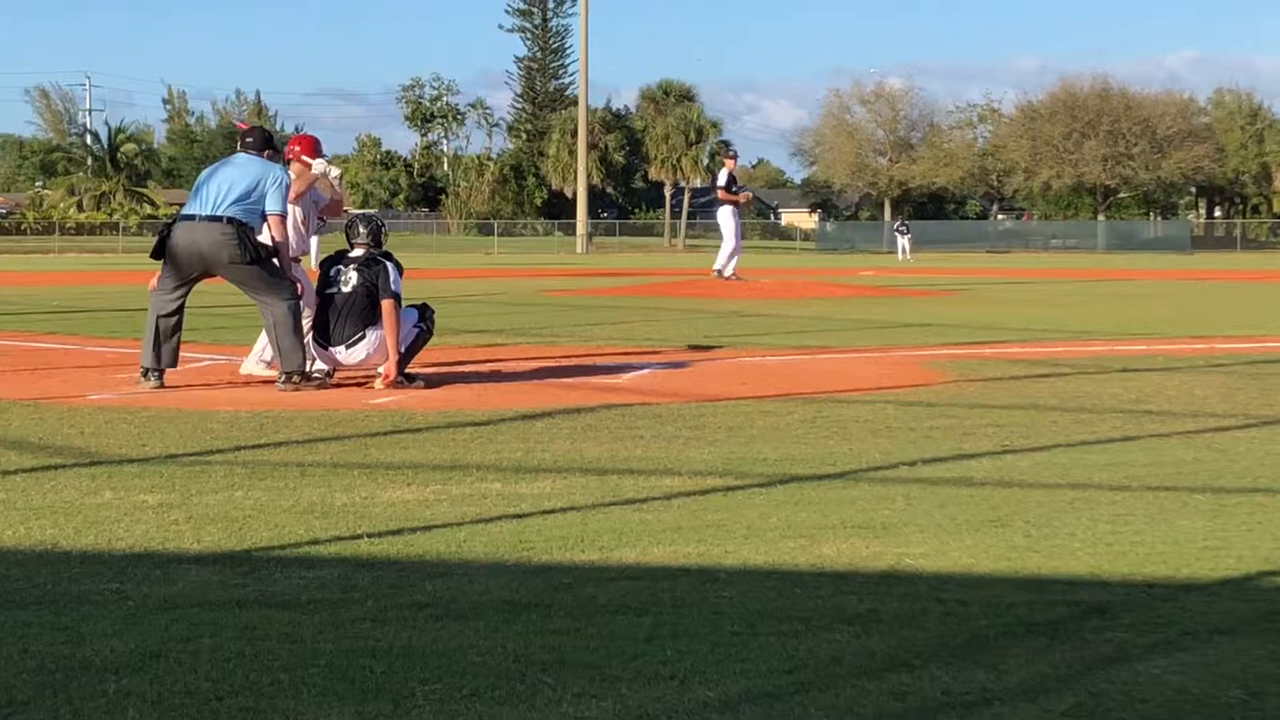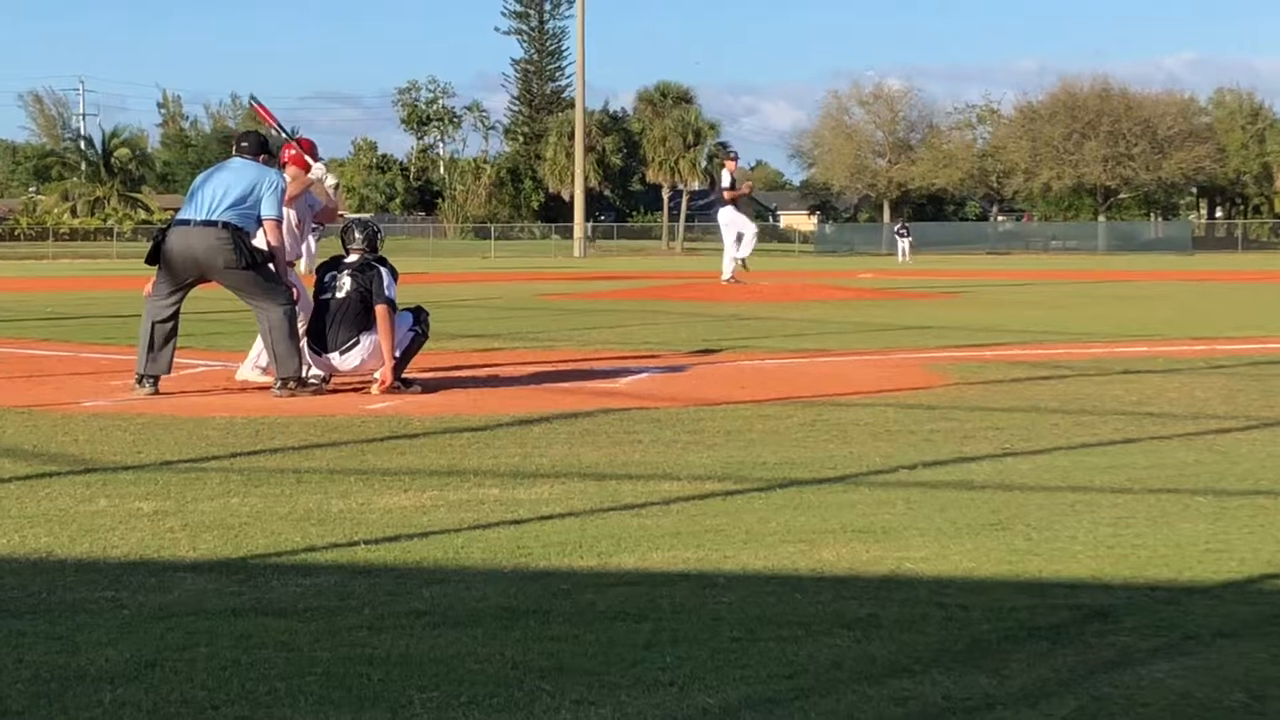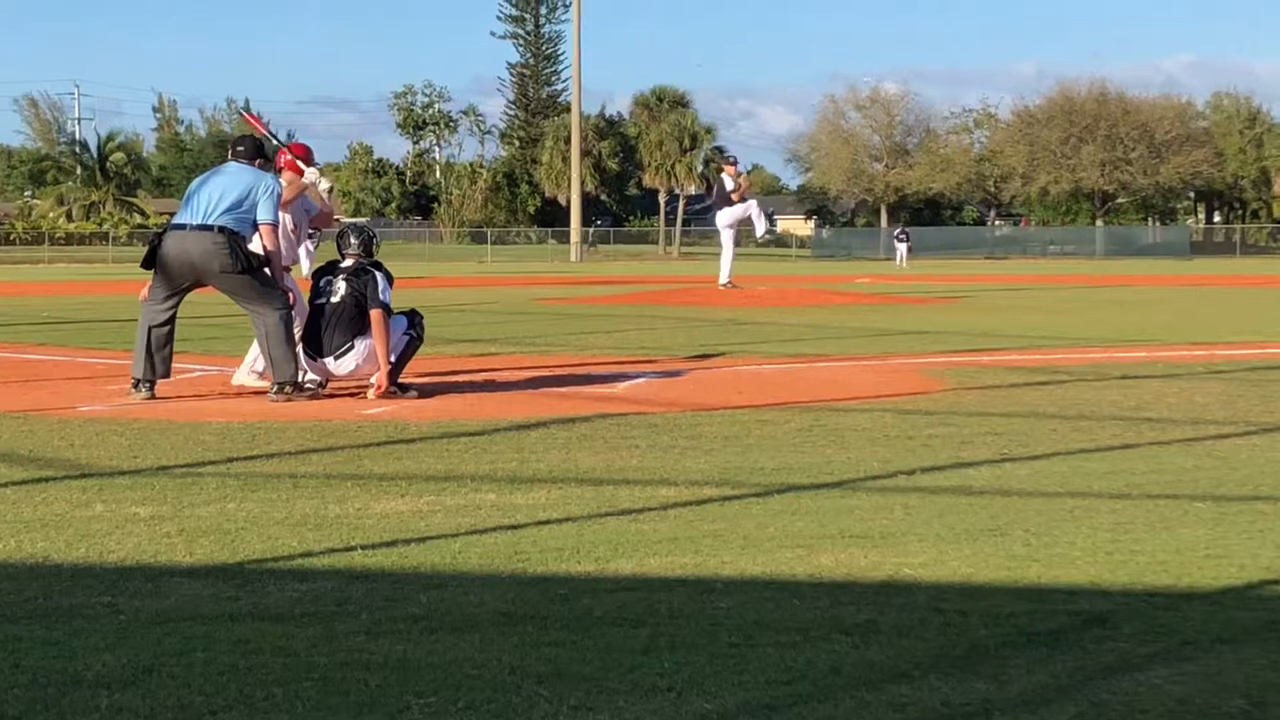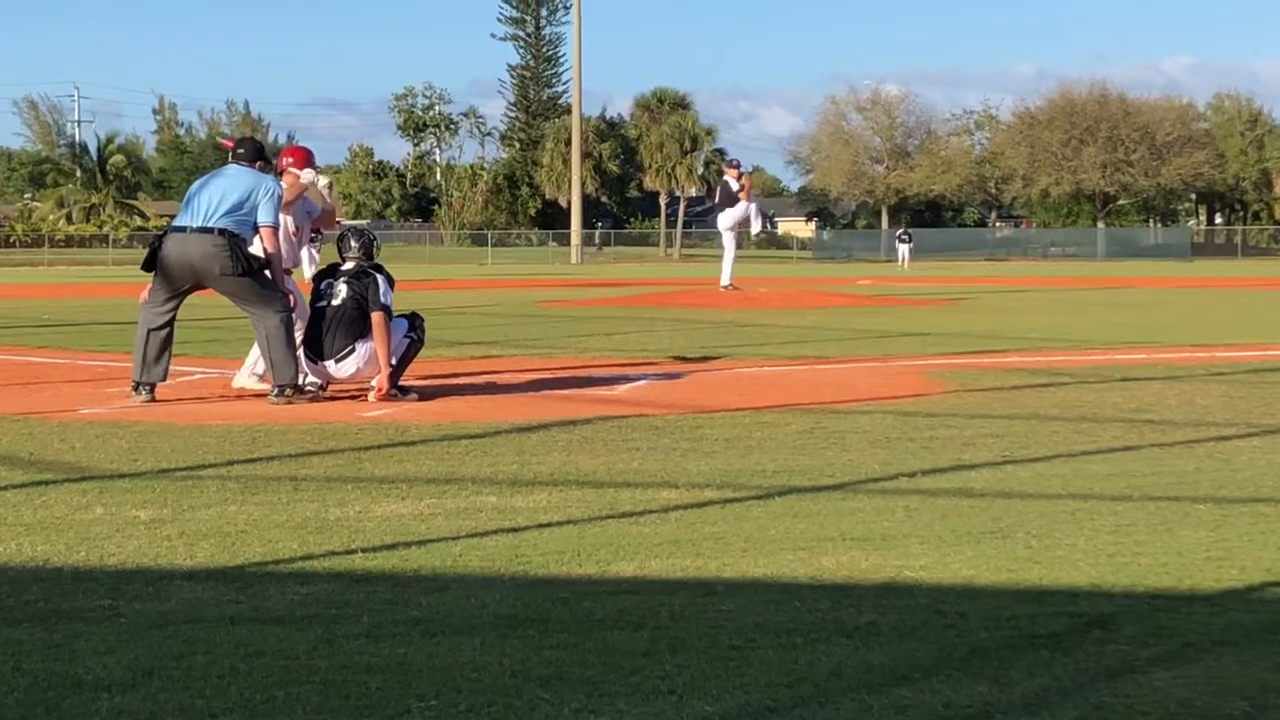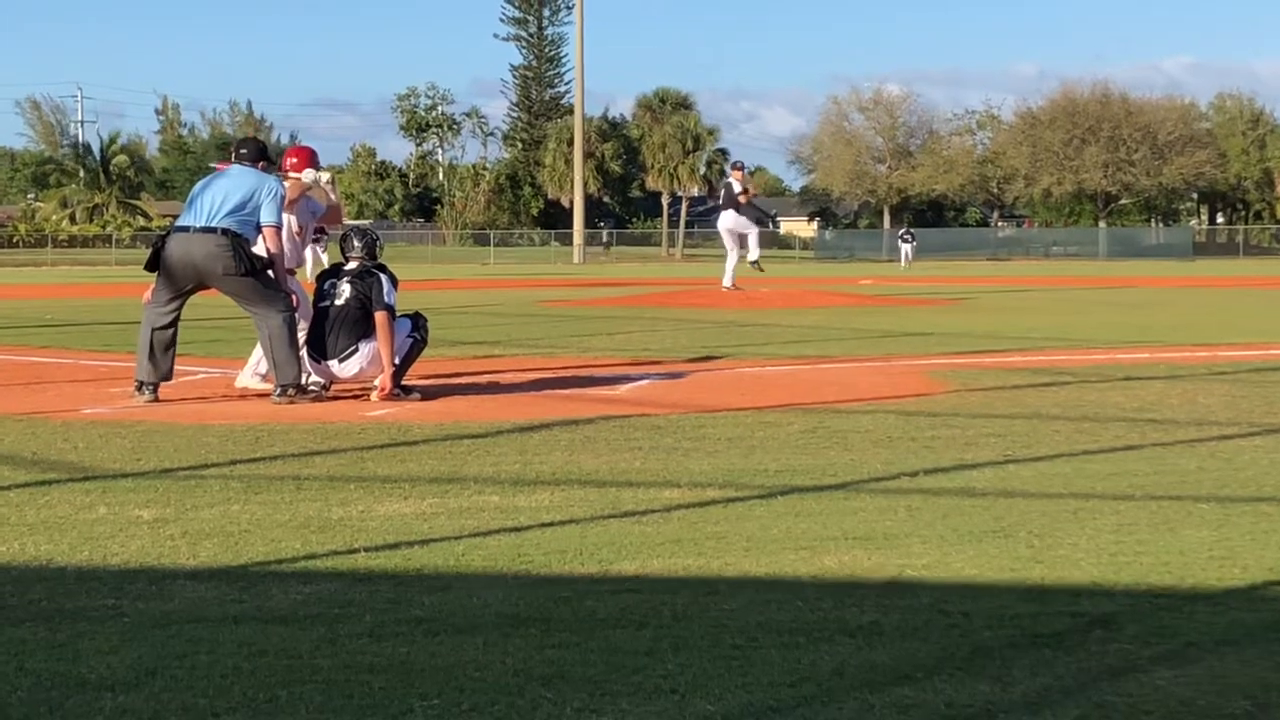
dt=0.2s
person 1, frame 1
left shoulder: (212, 169)
right shoulder: (274, 172)
right elbow: (276, 226)
left wrist: (167, 266)
right wrist: (287, 273)
left hip: (182, 235)
right hip: (226, 237)
left knee: (164, 296)
right knee: (282, 295)
left ankle: (152, 372)
right ankle: (292, 374)
person 1, frame 2
left shoulder: (207, 174)
right shoulder: (270, 176)
right elbow: (272, 231)
left wrist: (162, 273)
right wrist: (282, 278)
left hip: (177, 240)
right hip: (220, 242)
left knee: (159, 302)
right knee: (278, 301)
left ankle: (146, 379)
right ankle: (288, 380)
person 1, frame 3
left shoulder: (203, 178)
right shoulder: (265, 181)
right elbow: (268, 236)
left wrist: (157, 276)
right wrist: (279, 283)
left hip: (173, 245)
right hip: (217, 247)
left knee: (154, 306)
right knee: (274, 306)
left ankle: (143, 384)
right ankle: (284, 385)
person 1, frame 4
left shoulder: (203, 180)
right shoulder: (266, 183)
right elbow: (269, 238)
left wrist: (158, 279)
right wrist: (280, 285)
left hip: (173, 247)
right hip: (217, 249)
left knee: (154, 309)
right knee: (274, 308)
left ankle: (143, 386)
right ankle: (285, 387)
person 1, frame 5
left shoulder: (206, 181)
right shoulder: (269, 183)
right elbow: (271, 238)
left wrist: (161, 279)
right wrist: (283, 285)
left hip: (177, 247)
right hip: (220, 249)
left knee: (158, 309)
right knee: (277, 308)
left ankle: (146, 385)
right ankle: (288, 386)
person 2, frame 1
left shoulder: (310, 189)
left elbow: (335, 210)
right elbow: (293, 194)
left wrist: (335, 183)
right wrist: (317, 172)
left hip: (292, 263)
left knee: (309, 310)
left ankle: (305, 360)
right ankle: (256, 362)
person 2, frame 2
left shoulder: (305, 193)
left elbow: (329, 216)
right elbow: (286, 197)
left wrist: (330, 191)
right wrist: (313, 177)
left hip: (286, 267)
left knee: (304, 315)
left ankle: (301, 366)
right ankle: (252, 369)
person 2, frame 3
left shoulder: (301, 198)
left elbow: (325, 221)
right elbow: (281, 201)
left wrist: (324, 195)
right wrist: (307, 182)
left hip: (282, 271)
left knee: (300, 320)
right ankle: (248, 373)
person 2, frame 4
left shoulder: (303, 201)
left elbow: (328, 222)
right elbow: (282, 203)
left wrist: (325, 193)
right wrist: (305, 182)
left hip: (283, 274)
left knee: (302, 323)
right ankle: (249, 376)
person 2, frame 5
left shoulder: (308, 201)
right elbow: (286, 201)
left wrist: (329, 189)
right wrist: (306, 181)
left hip: (287, 274)
left knee: (305, 322)
left ankle: (301, 373)
right ankle: (251, 375)
person 3, frame 1
left shoulder: (330, 263)
right shoulder: (383, 264)
left elbow: (320, 306)
right elbow: (389, 309)
right wrist: (394, 359)
left hip: (322, 350)
right hip: (358, 349)
right knee: (423, 314)
left ankle: (322, 369)
right ankle: (392, 374)
person 3, frame 2
left shoulder: (326, 269)
right shoulder: (377, 269)
right elbow: (383, 314)
right wrist: (390, 364)
left hip: (317, 357)
right hip: (353, 354)
right knee: (418, 317)
right ankle: (390, 379)
person 3, frame 3
left shoulder: (322, 274)
right shoulder: (372, 274)
right elbow: (378, 319)
right wrist: (385, 368)
left hip: (312, 362)
right hip: (347, 359)
right knee: (413, 321)
left ankle: (313, 380)
right ankle: (386, 384)
person 3, frame 4
left shoulder: (323, 277)
right shoulder: (374, 277)
right elbow: (379, 322)
right wrist: (385, 371)
left hip: (313, 365)
right hip: (349, 362)
right knee: (413, 324)
right ankle: (387, 386)
person 3, frame 5
left shoulder: (326, 277)
right shoulder: (377, 277)
right elbow: (383, 321)
right wrist: (389, 371)
left hip: (316, 364)
right hip: (352, 361)
right knee: (416, 323)
right ankle: (390, 386)
